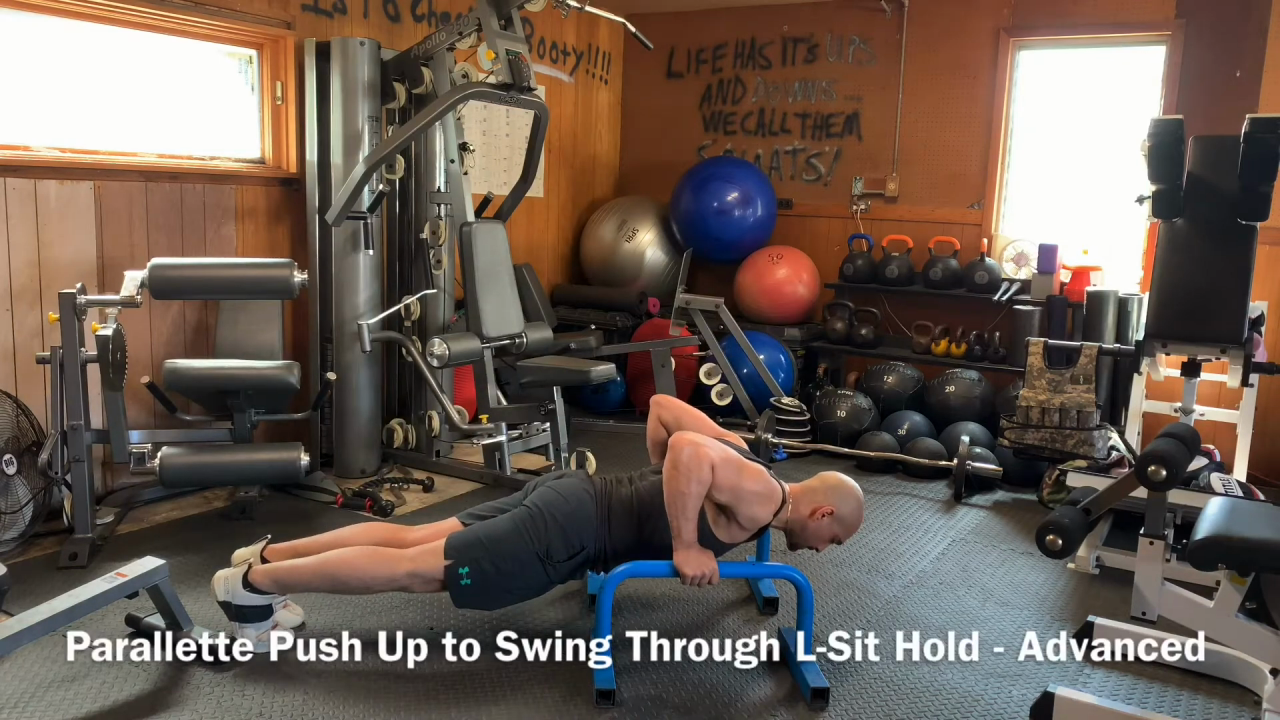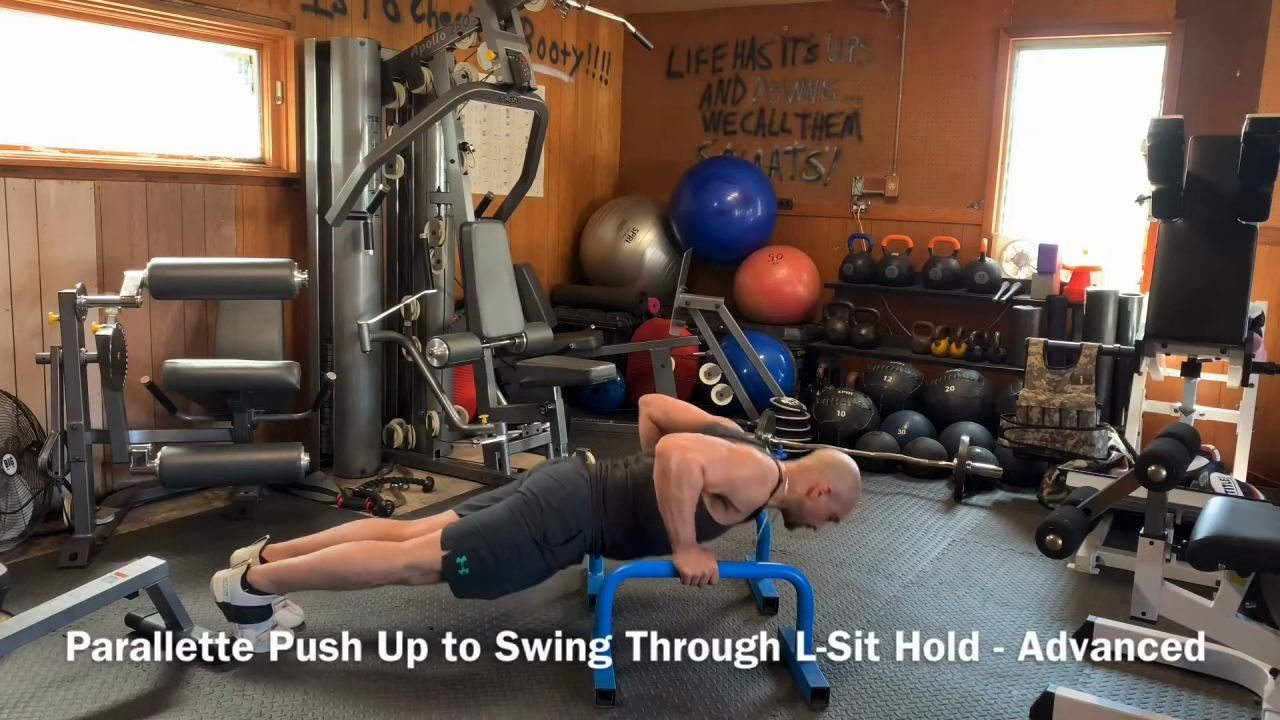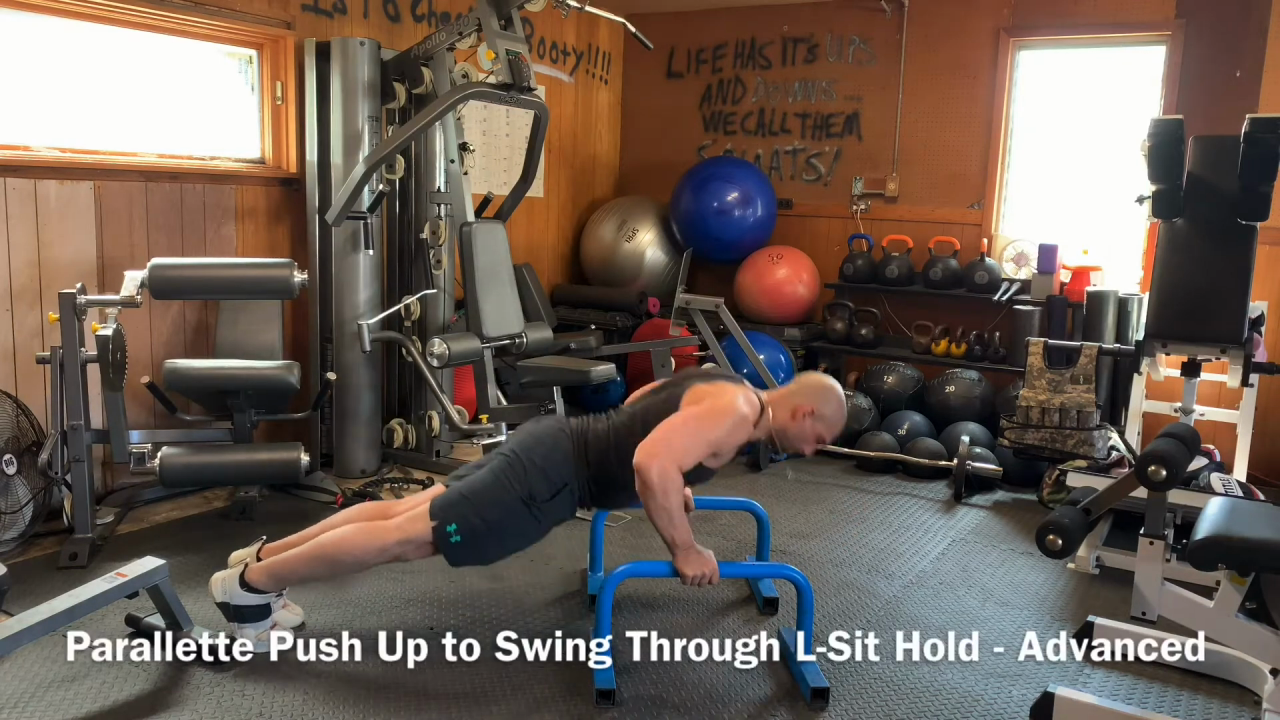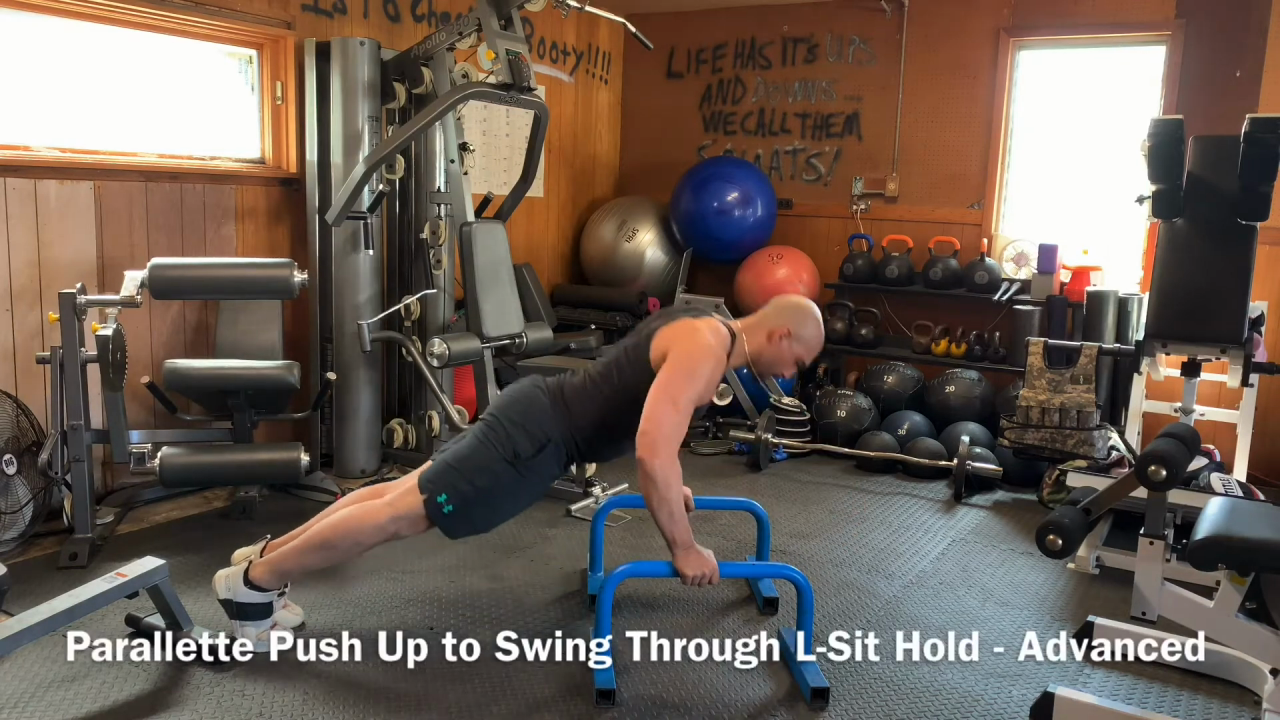
dt=0.2s
person 1, frame 1
left shoulder: (739, 452)
right shoulder: (761, 498)
left elbow: (662, 406)
right elbow: (687, 452)
right wrist: (685, 545)
left hip: (570, 494)
right hip: (570, 533)
left knee: (415, 537)
right knee: (414, 569)
left ankle: (268, 554)
right ankle: (252, 583)
person 1, frame 2
left shoulder: (738, 439)
right shoulder: (757, 477)
left elbow: (650, 405)
right elbow: (676, 454)
right wrist: (685, 546)
left hip: (569, 482)
right hip: (568, 516)
left knee: (411, 530)
right knee: (411, 561)
left ankle: (266, 554)
right ankle: (252, 583)
person 1, frame 3
left shoulder: (726, 389)
right shoulder: (734, 413)
right elbow: (650, 463)
left wrist: (670, 486)
right wrist: (684, 549)
left hip: (554, 445)
right hip: (552, 474)
left knee: (409, 509)
right knee: (405, 536)
left ankle: (265, 554)
right ankle: (250, 581)
person 1, frame 4
left shoulder: (704, 329)
right shoulder: (706, 351)
right elbow: (651, 451)
left wrist: (668, 484)
right wrist: (684, 547)
left hip: (538, 409)
right hip: (535, 435)
left knee: (405, 493)
right knee: (402, 514)
left ankle: (263, 560)
right ankle: (253, 582)
